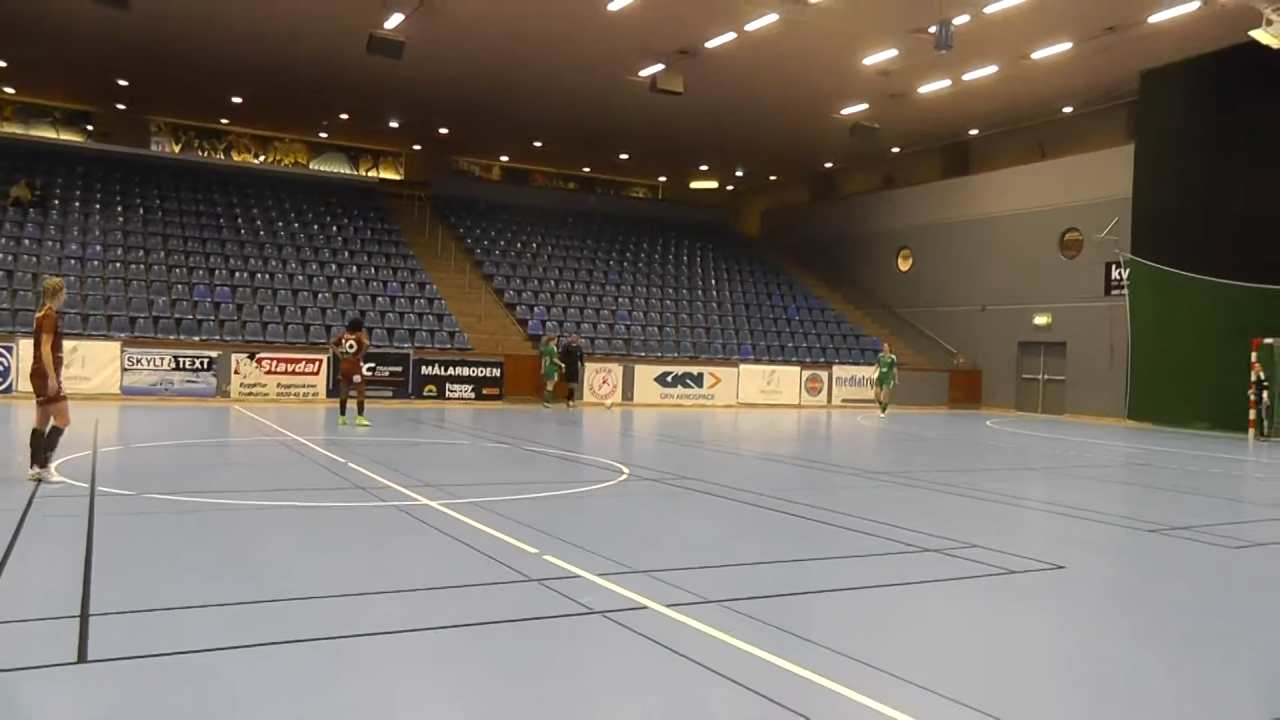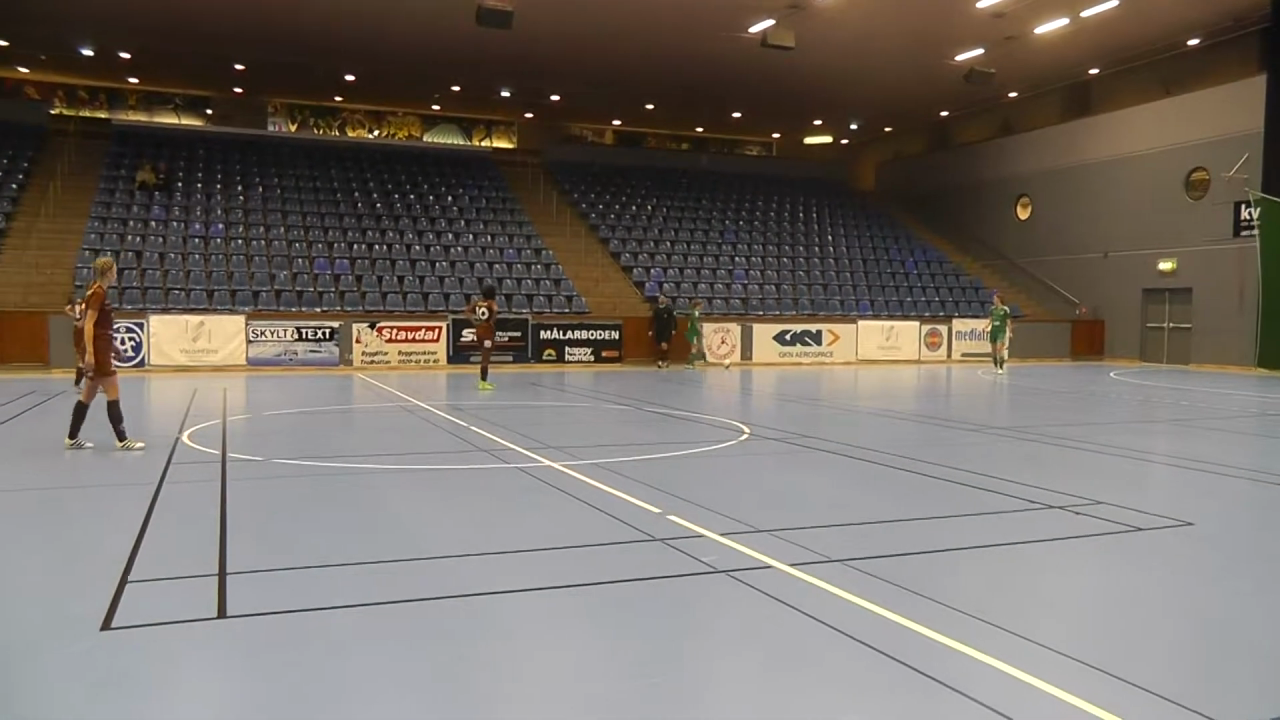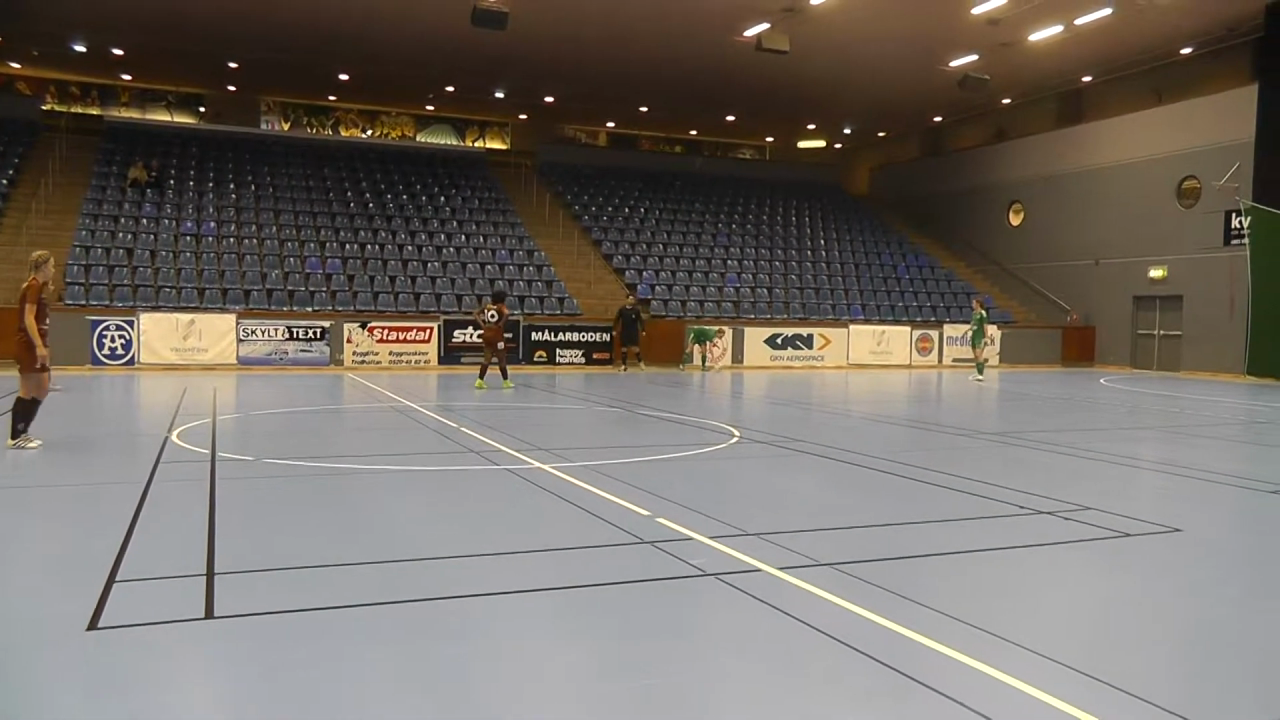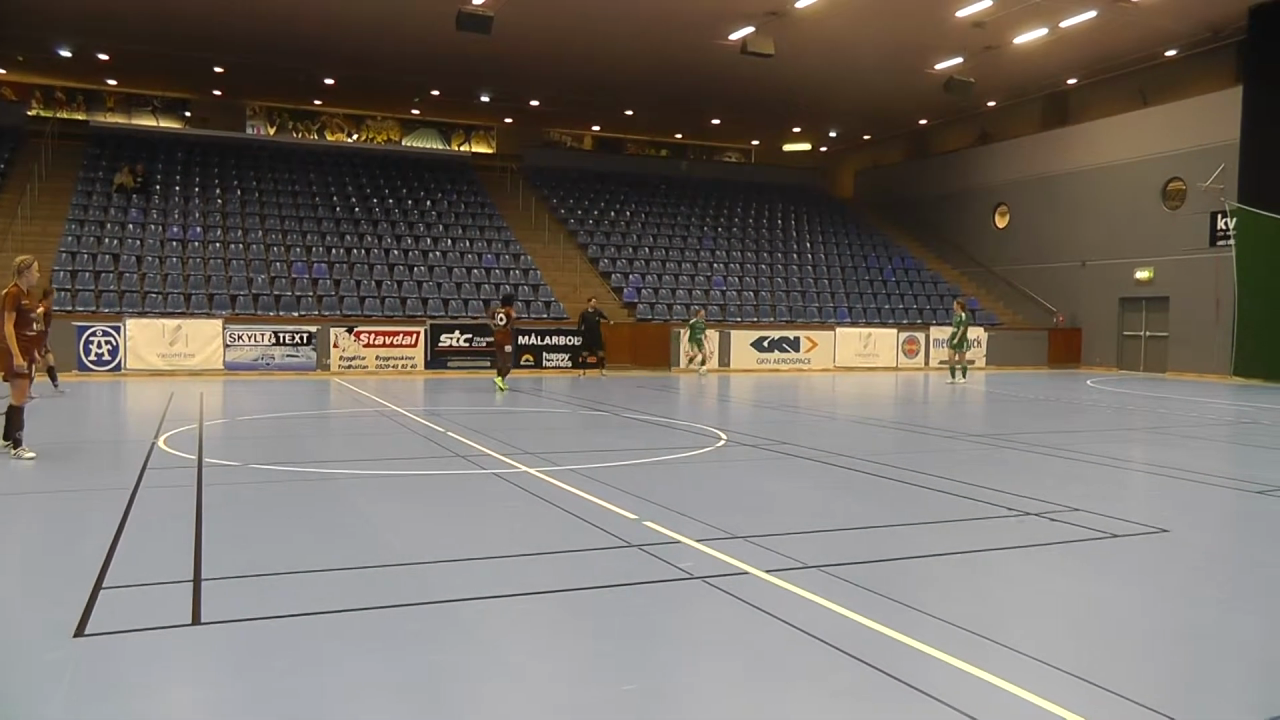
dt=1s
person 1, frame 1
left shoulder: (43, 313)
right shoulder: (49, 314)
right elbow: (46, 348)
right wrist: (52, 377)
left hip: (41, 374)
right hip: (45, 375)
left knee: (42, 423)
right knee: (63, 420)
left ankle: (38, 467)
right ankle: (40, 464)
person 1, frame 2
left shoulder: (97, 292)
right shoulder: (98, 293)
right elbow: (89, 324)
left wrist: (113, 347)
right wrist: (89, 352)
left hip: (100, 351)
right hip: (96, 352)
left knee: (87, 396)
right knee: (113, 395)
left ankle: (72, 438)
right ankle: (123, 440)
person 1, frame 3
left shoulder: (38, 286)
right shoulder: (33, 286)
right elbow: (29, 319)
right wrist: (39, 346)
left hip: (33, 346)
right hip: (29, 347)
left knee: (41, 391)
right knee: (27, 392)
left ankle: (22, 433)
right ankle: (15, 438)
person 1, frame 4
left shoulder: (25, 294)
left wrist: (34, 351)
right wrist: (16, 355)
left hip: (26, 353)
left knee: (18, 400)
right knee: (20, 400)
right ankle: (16, 447)
